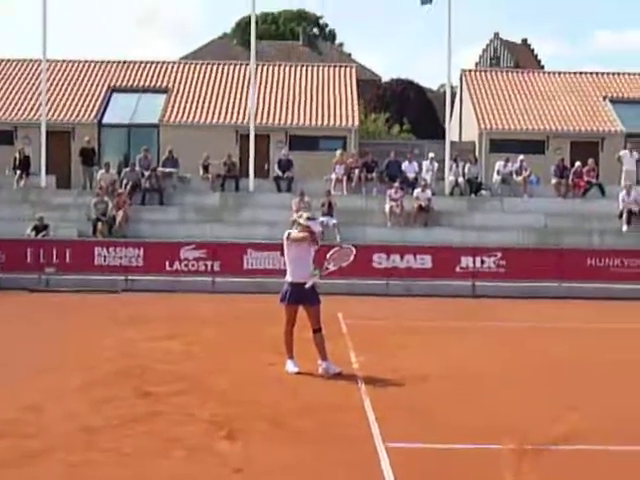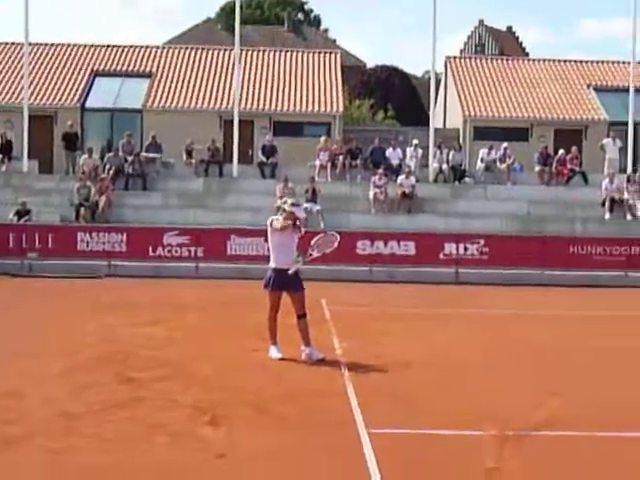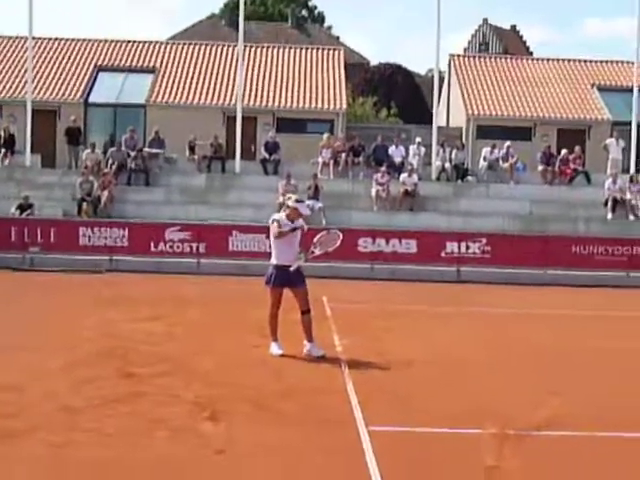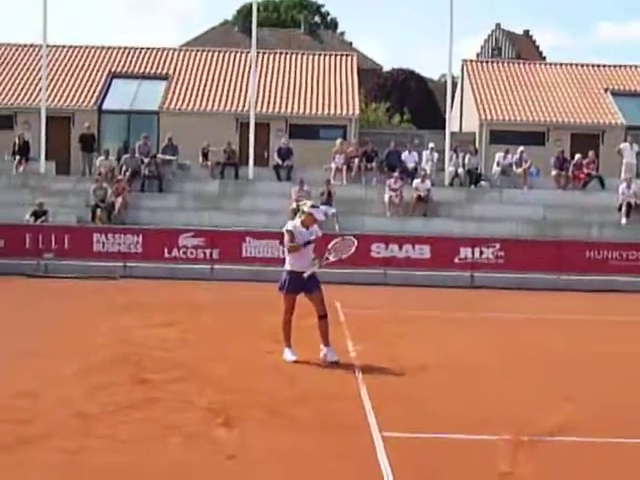
dt=0.1s
person 1, frame 1
left shoulder: (311, 242)
right shoulder: (289, 235)
right elbow: (302, 236)
right wrist: (312, 237)
left hip: (308, 286)
right hip: (293, 286)
left knee: (317, 326)
right knee: (290, 325)
left ankle: (324, 362)
right ankle: (290, 360)
person 1, frame 2
left shoulder: (296, 227)
right shoulder: (274, 221)
right elbow: (281, 226)
right wrist: (293, 224)
left hip: (292, 272)
right hip: (277, 272)
left knee: (301, 311)
right knee: (273, 311)
left ankle: (307, 349)
right ankle: (274, 346)
person 1, frame 3
left shoulder: (298, 224)
right shoulder: (277, 219)
right elbow: (276, 235)
right wrist: (294, 227)
left hip: (294, 269)
right hip: (278, 269)
left knee: (305, 306)
right knee: (275, 307)
left ankle: (309, 344)
right ankle: (274, 343)
person 1, frame 4
left shoulder: (314, 230)
right shoulder: (291, 226)
right elbow: (289, 248)
left wrist: (318, 259)
right wrist: (309, 242)
left hip: (309, 275)
right hip: (292, 275)
left knee: (322, 311)
right knee: (288, 314)
left ankle: (326, 348)
right ankle: (288, 349)
